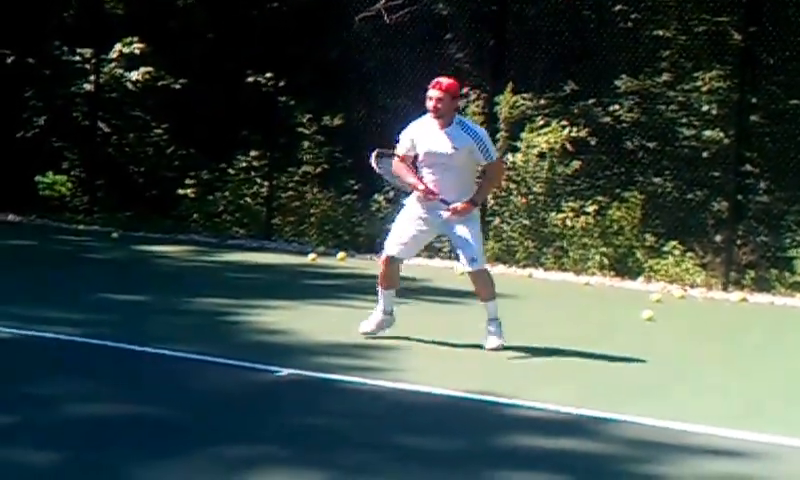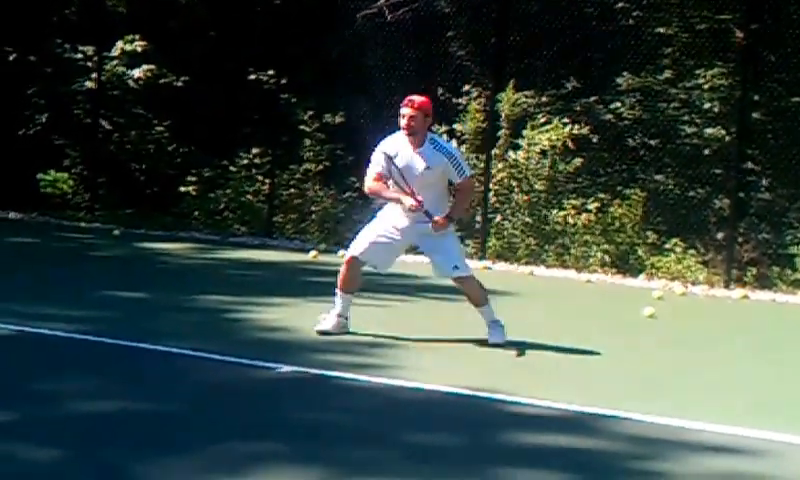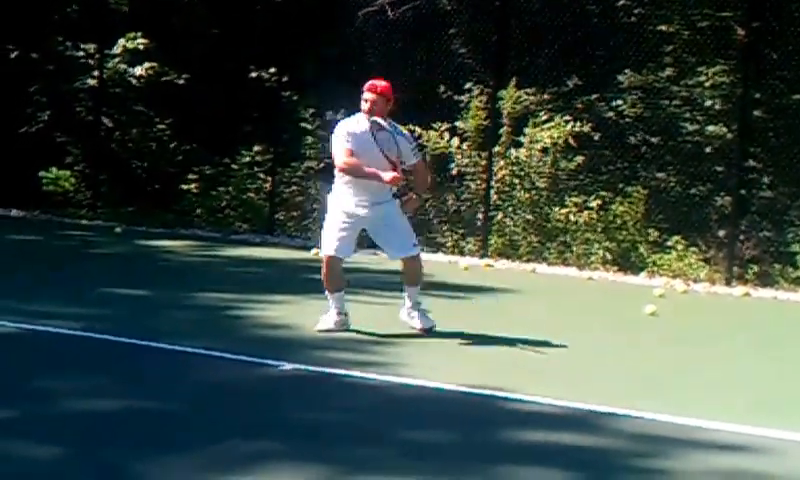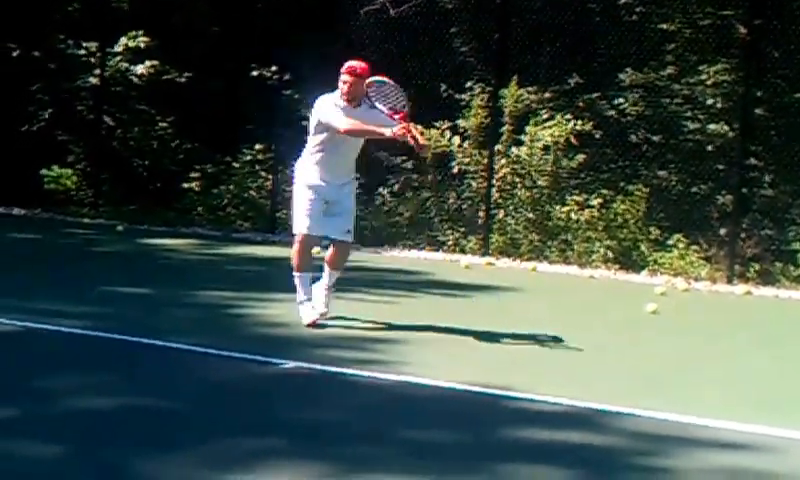
dt=0.2s
person 1, frame 1
left shoulder: (473, 134)
right shoulder: (416, 129)
left elbow: (496, 170)
right elbow: (399, 162)
left wrist: (473, 203)
right wrist: (417, 184)
left hip: (459, 212)
right hip: (422, 207)
left knee: (475, 268)
right knee: (389, 257)
left ankle: (493, 323)
right ankle: (384, 313)
person 1, frame 2
left shoulder: (445, 152)
right shoulder: (388, 146)
left elbow: (466, 188)
right elbow: (371, 185)
left wrist: (450, 216)
right wrist: (402, 198)
left hip: (436, 224)
right hip: (396, 218)
left knee: (462, 275)
right knee: (353, 259)
left ankle: (493, 323)
right ankle: (339, 316)
person 1, frame 3
right shoulder: (347, 128)
left elbow: (420, 170)
right elbow: (343, 163)
left wrist: (416, 195)
right wrist: (381, 175)
left hip: (383, 204)
right hip: (345, 203)
left knee: (411, 257)
right knee: (331, 257)
left ankle: (412, 308)
right ankle: (338, 312)
person 1, frame 4
left shoulder: (371, 112)
right shoulder: (325, 104)
left elbow: (399, 130)
right elbow: (345, 126)
left wrist: (409, 134)
right wrist: (384, 132)
left hip: (343, 184)
right hip: (311, 180)
left knee: (342, 243)
right knee: (305, 235)
left ankle: (323, 290)
right ankle: (305, 299)
